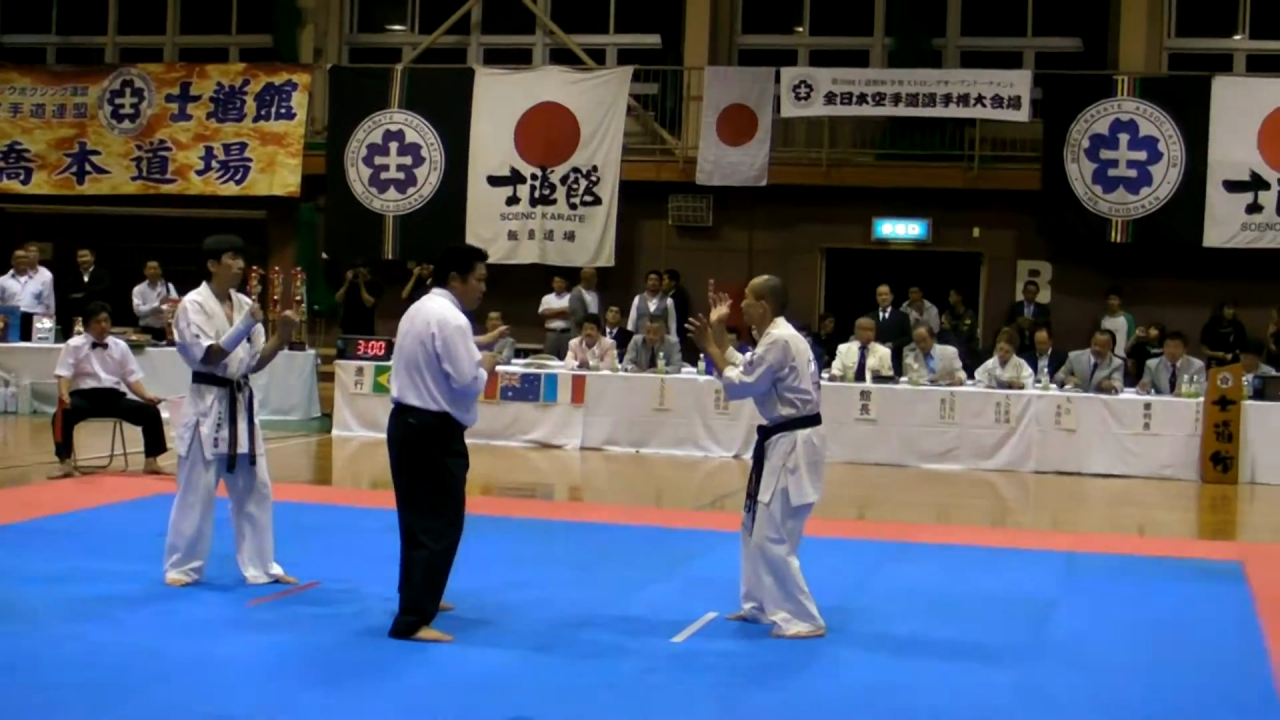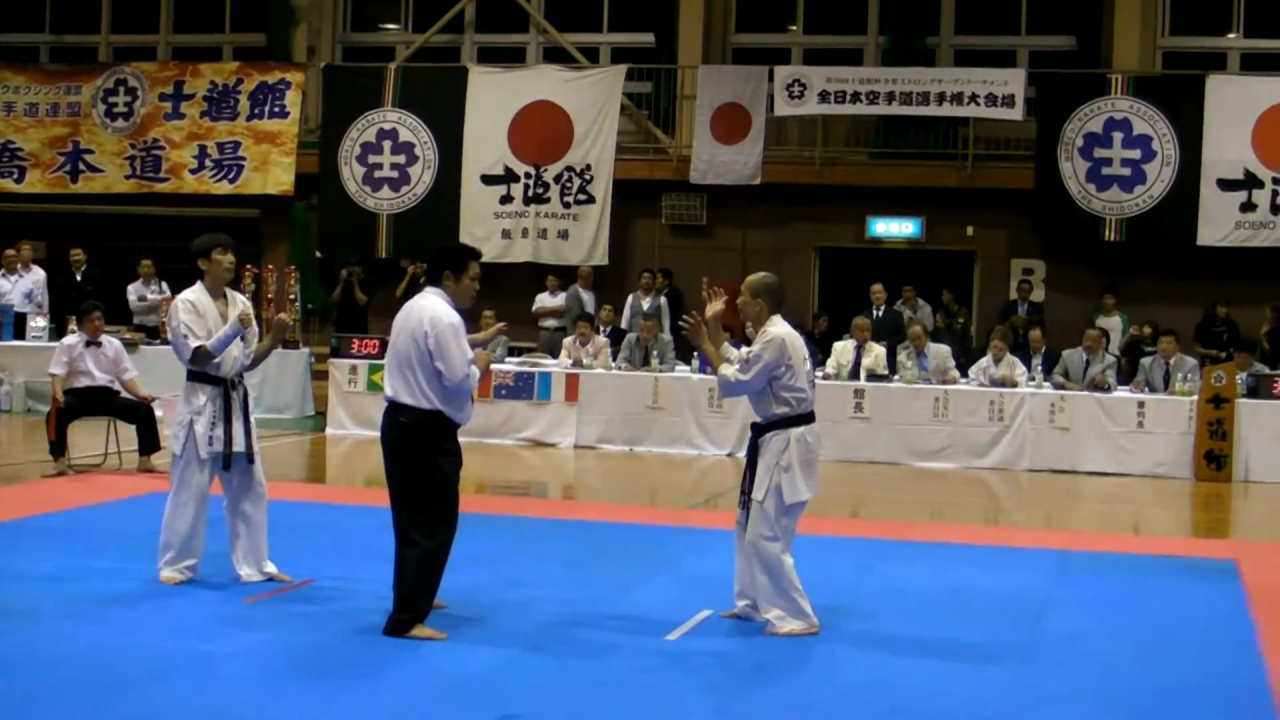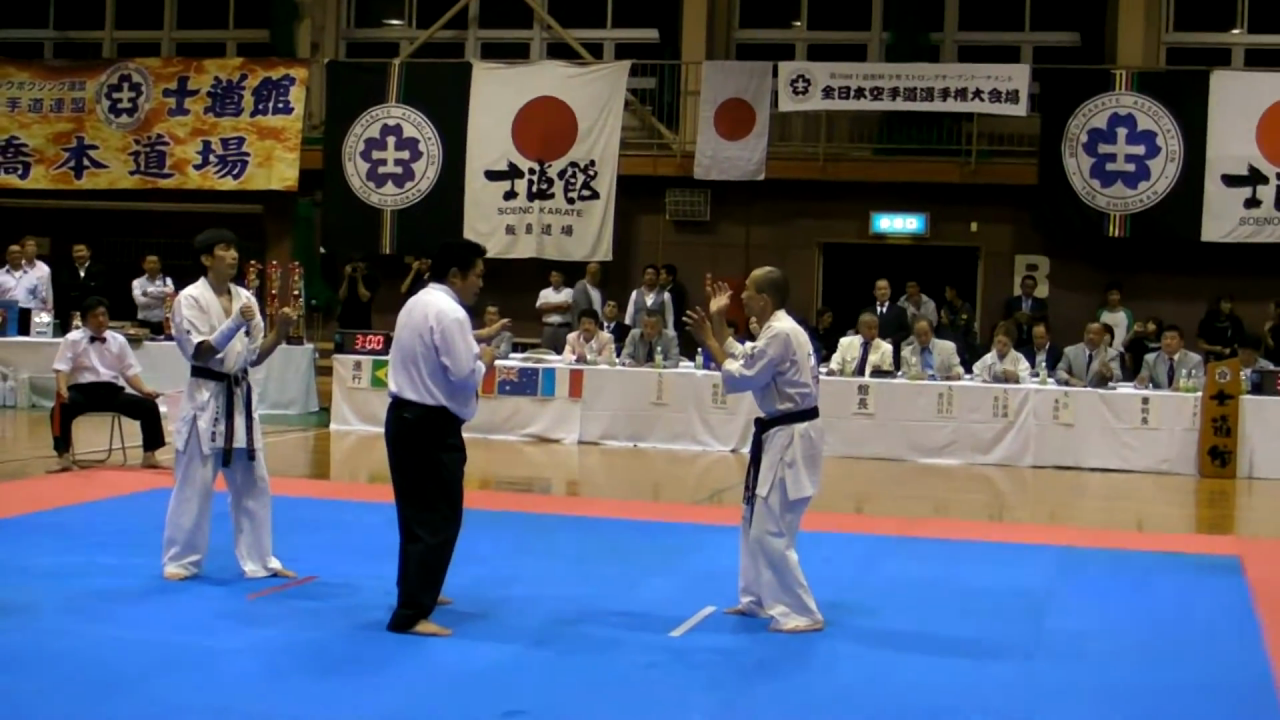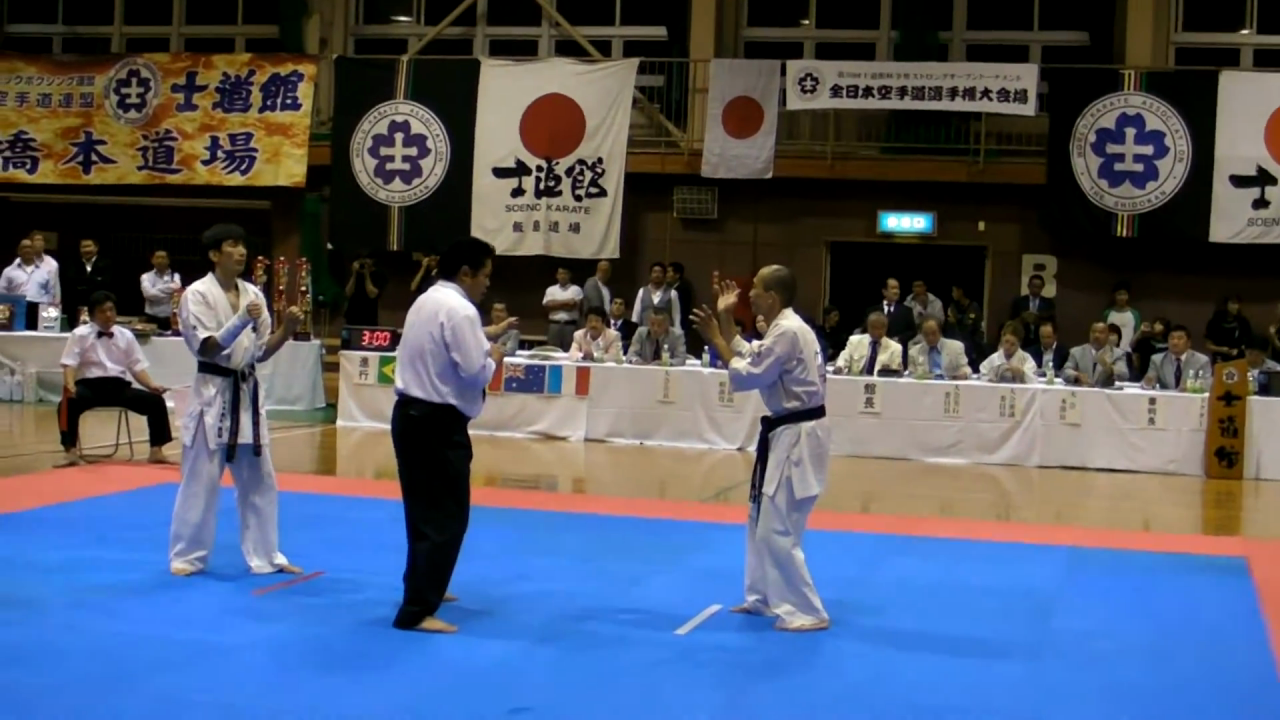
dt=0.2s
person 1, frame 1
left shoulder: (419, 309)
right shoulder: (450, 318)
right elbow: (468, 381)
left wrist: (475, 351)
right wrist: (486, 366)
left hip: (407, 423)
right hip: (434, 431)
left knee: (420, 518)
right knee: (438, 524)
left ankle: (419, 596)
right ankle: (411, 620)
person 1, frame 2
left shoulder: (413, 307)
right shoulder: (443, 317)
right elbow: (459, 379)
left wrist: (467, 351)
right wrist: (480, 365)
left hip: (401, 421)
right hip: (427, 429)
left knee: (415, 517)
right knee: (433, 523)
left ankle: (414, 595)
right ankle: (406, 618)
person 1, frame 3
left shoulder: (417, 304)
right shoulder: (449, 312)
right elbow: (465, 374)
left wrist: (474, 345)
right wrist: (485, 360)
left hip: (405, 417)
right hip: (431, 425)
left knee: (419, 513)
right knee: (437, 518)
left ankle: (418, 591)
right ankle: (410, 613)
person 1, frame 4
left shoulder: (425, 301)
right shoulder: (459, 309)
right elbow: (475, 371)
left wrist: (482, 341)
right wrist: (494, 358)
left hip: (411, 414)
right hip: (437, 423)
left knee: (427, 510)
right knee: (445, 516)
left ankle: (423, 587)
right ankle: (416, 610)
person 2, frame 1
left shoulder: (779, 341)
right shoulder: (777, 337)
left elbow: (737, 385)
right elbow: (742, 369)
left wrist: (709, 347)
right wrist: (718, 332)
left hip: (794, 445)
right hip: (783, 442)
left knee: (772, 538)
right knee: (755, 529)
left ankle: (803, 620)
right ankle: (760, 606)
person 2, frame 2
left shoulder: (776, 339)
right shoulder: (773, 335)
left elbow: (733, 382)
right elbow: (737, 364)
left wrist: (704, 344)
right wrist: (713, 327)
left hip: (787, 442)
right hip: (777, 439)
left knee: (766, 536)
right knee: (750, 527)
left ankle: (797, 618)
right ankle: (754, 604)
person 2, frame 3
left shoulder: (781, 334)
right shoulder: (778, 330)
left elbow: (738, 378)
right elbow: (741, 358)
left wrist: (708, 340)
right wrist: (717, 322)
left hip: (790, 438)
right hip: (780, 435)
left knee: (771, 532)
right knee: (755, 524)
left ankle: (801, 614)
right ankle: (758, 600)
person 2, frame 4
left shoulder: (788, 332)
right shoulder: (785, 328)
left elbow: (745, 375)
right elbow: (748, 356)
left wrist: (715, 338)
right wrist: (725, 319)
left hip: (797, 436)
right hip: (787, 434)
left knee: (777, 530)
right knee: (762, 522)
left ankle: (807, 613)
right ankle: (764, 598)
person 3, frame 1
left shoulder: (245, 304)
right shoulder: (193, 304)
left elbow: (255, 362)
right elbow: (207, 356)
left wrist: (282, 334)
right wrist: (245, 325)
left hip: (241, 403)
right hip: (208, 405)
left knee: (255, 490)
right knee: (196, 492)
left ankle: (261, 566)
right ankle: (181, 567)
person 3, frame 2
left shoulder: (240, 302)
right shoulder: (187, 303)
left elbow: (248, 361)
right elbow: (196, 358)
left wrist: (275, 337)
right wrist: (233, 330)
left hip: (236, 401)
right hip: (202, 403)
left knee: (250, 488)
right knee: (190, 490)
left ankle: (255, 564)
right ankle: (175, 565)
person 3, frame 3
left shoulder: (245, 298)
right shoulder: (190, 298)
left elbow: (254, 356)
right elbow: (200, 353)
left wrist: (280, 332)
right wrist: (235, 323)
left hip: (240, 397)
right hip: (206, 398)
left knee: (253, 484)
right knee: (194, 485)
left ankle: (259, 560)
right ankle: (180, 561)
person 3, frame 4
left shoulder: (252, 294)
right shoulder: (197, 294)
left elbow: (261, 351)
right elbow: (205, 349)
left wrist: (287, 329)
right wrist: (241, 320)
left hip: (247, 392)
right hip: (213, 393)
left knee: (260, 480)
right knee: (200, 481)
left ankle: (266, 555)
right ankle: (186, 556)
